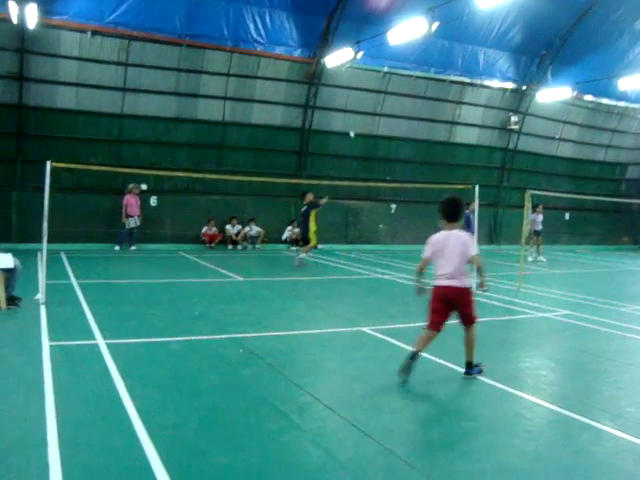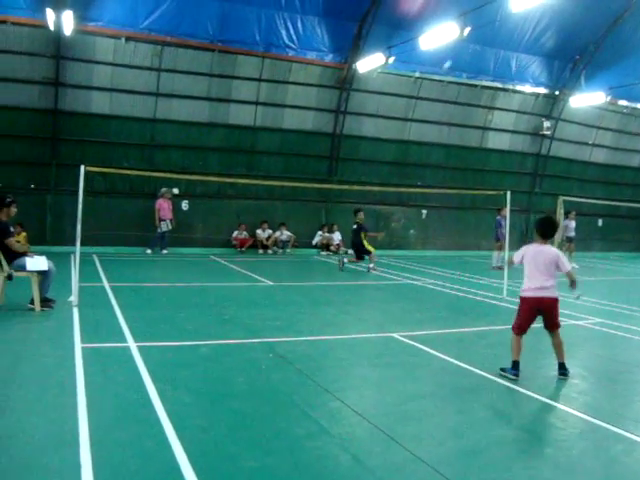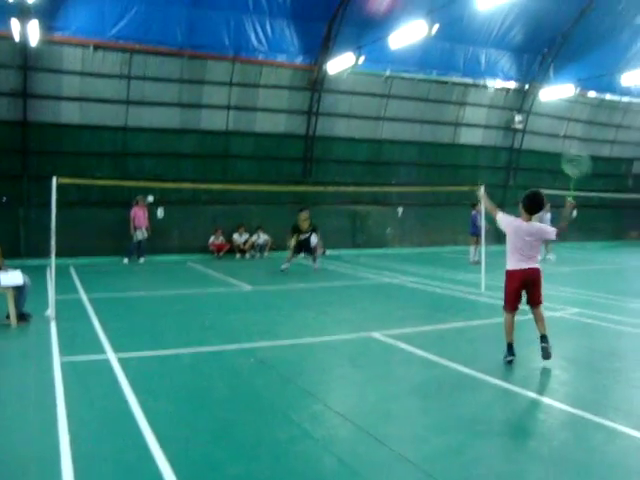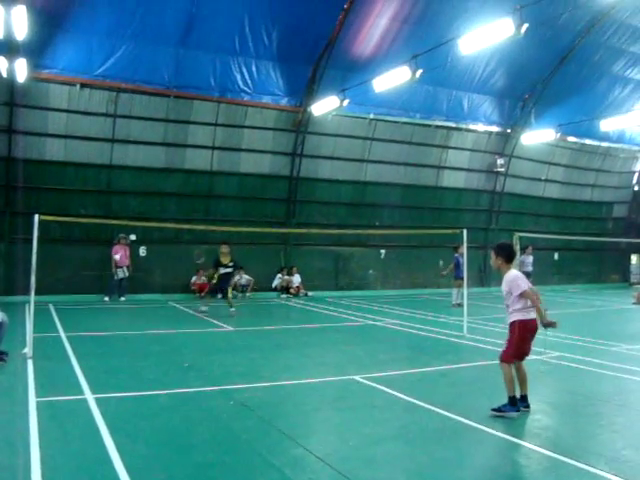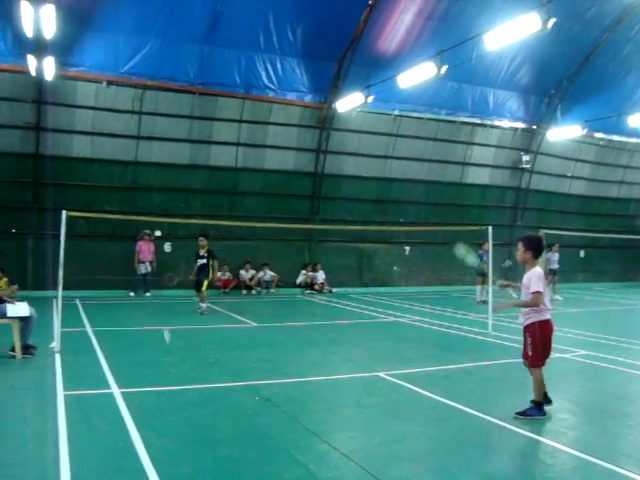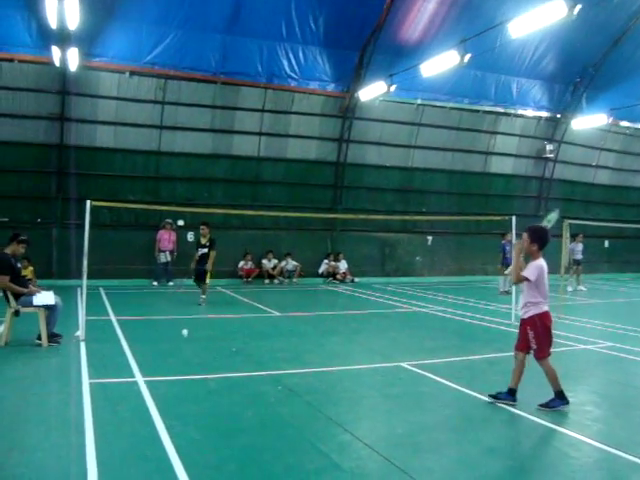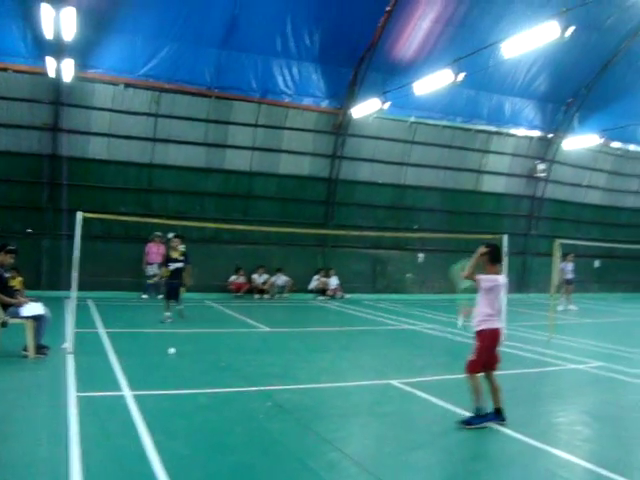
dt=0.5s
person 1, frame 1
left shoulder: (434, 239)
right shoulder: (466, 237)
left elbow: (422, 266)
right elbow: (477, 263)
left wrist: (419, 282)
right wrist: (482, 279)
left hip: (440, 288)
right hip: (462, 288)
left knee: (432, 329)
right knee: (469, 326)
left ankle: (411, 359)
right ankle: (470, 366)
person 1, frame 2
left shoulder: (526, 249)
right shoulder: (556, 253)
left elbow: (511, 261)
right elbow: (571, 277)
right wrist: (574, 285)
left hip: (529, 298)
right hip: (550, 299)
left knee: (517, 333)
right knee: (554, 332)
left ankle: (514, 368)
right ankle: (562, 368)
person 1, frame 3
left shoulder: (512, 223)
right shoulder: (540, 229)
left elbow: (492, 210)
right elbow: (559, 232)
left wrist: (483, 196)
right wrist: (568, 211)
left hip: (514, 272)
right hip: (533, 272)
left knee: (509, 312)
right knee: (536, 308)
left ankle: (510, 351)
right ankle: (544, 340)
person 1, frame 4
left shoulder: (511, 278)
right shoulder: (515, 275)
left elbow: (532, 297)
right elbow: (534, 294)
left wrist: (542, 318)
right wrist: (543, 319)
left hip: (521, 322)
right hip: (526, 321)
left knee: (505, 361)
right knee: (517, 361)
left ankle: (512, 404)
right ankle: (523, 400)
person 1, frame 5
left shoulder: (536, 274)
right shoulder: (531, 273)
left elbow: (535, 301)
left wrist: (510, 304)
right wrist: (511, 285)
left hip: (538, 324)
right hip: (532, 324)
left knee: (534, 365)
right knee: (530, 362)
left ankle: (539, 407)
right ankle: (543, 396)
person 1, frame 6
left shoulder: (537, 265)
right shoulder: (534, 264)
left elbow: (515, 279)
right elbow: (523, 277)
left wrist: (516, 256)
right wrist: (519, 260)
left hip: (537, 317)
right hip: (529, 316)
left knee: (542, 359)
right knee: (519, 354)
left ankle: (560, 397)
right ankle: (511, 393)
person 1, frame 7
left shoulder: (495, 280)
right shoulder: (495, 281)
left elbow: (467, 274)
left wrist: (477, 256)
left hip: (487, 332)
right hip: (489, 331)
left knee: (472, 371)
right knee: (488, 373)
left ankle: (480, 413)
right ankle: (498, 412)
